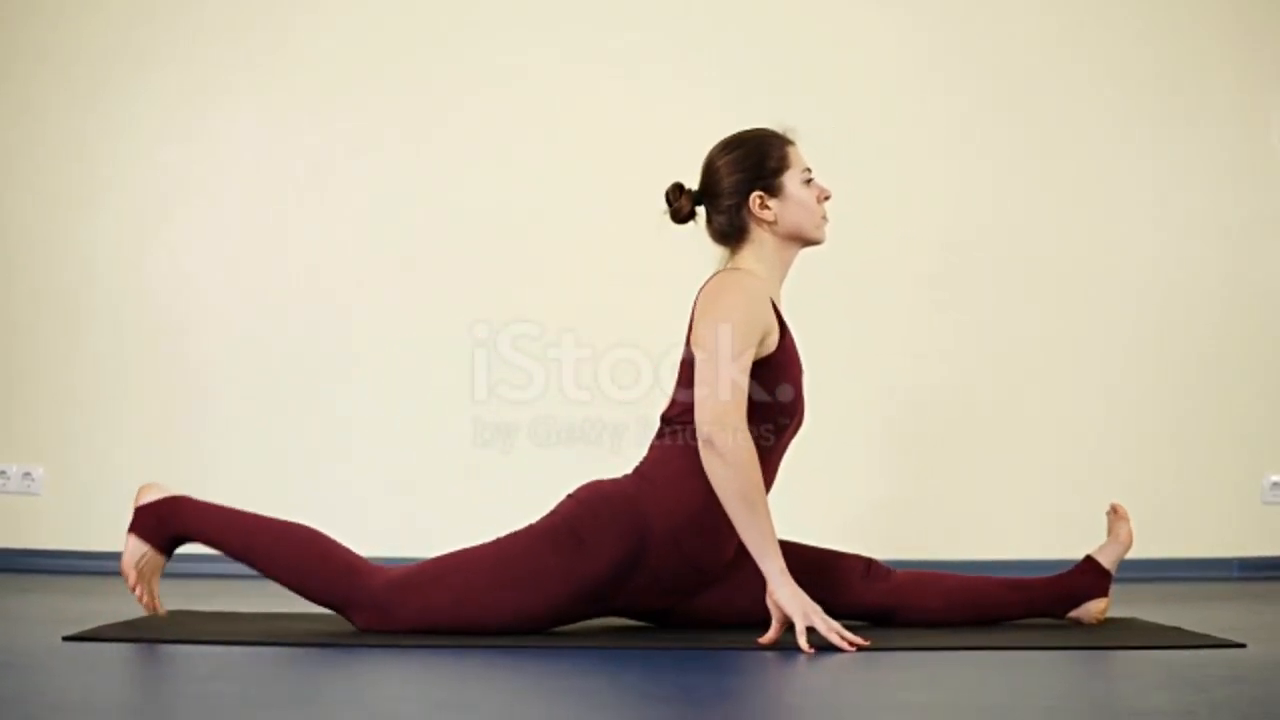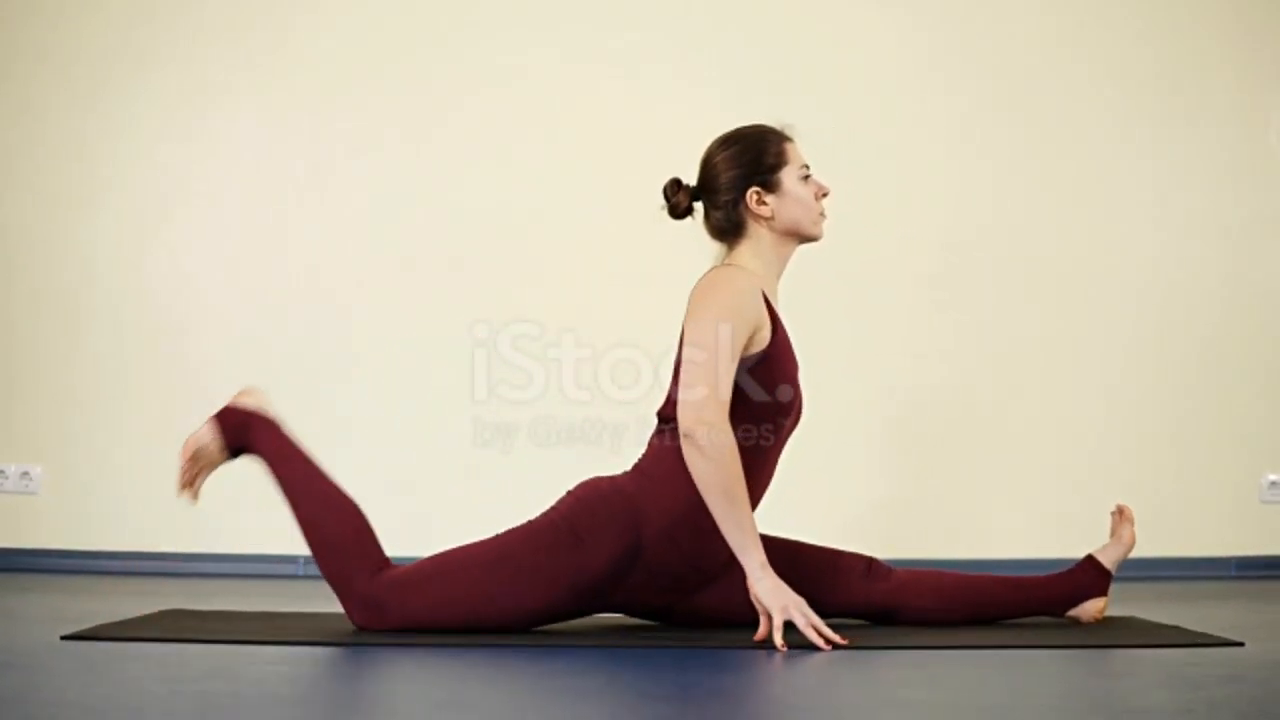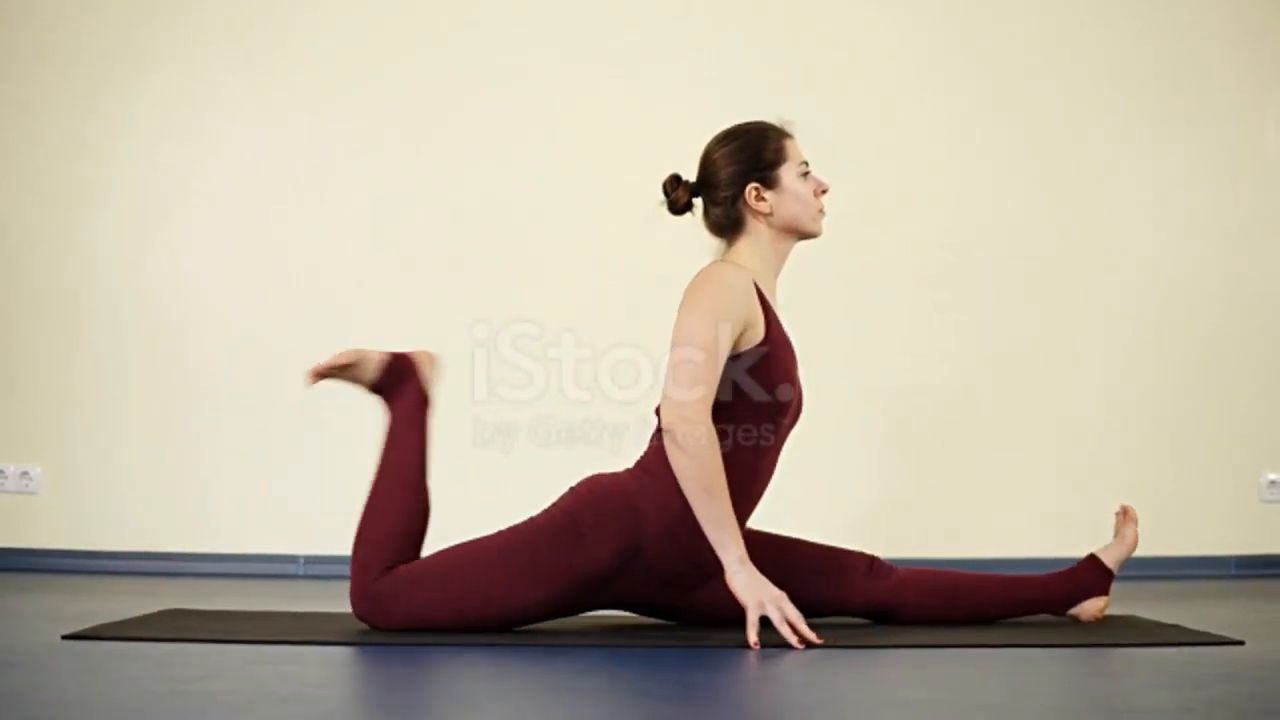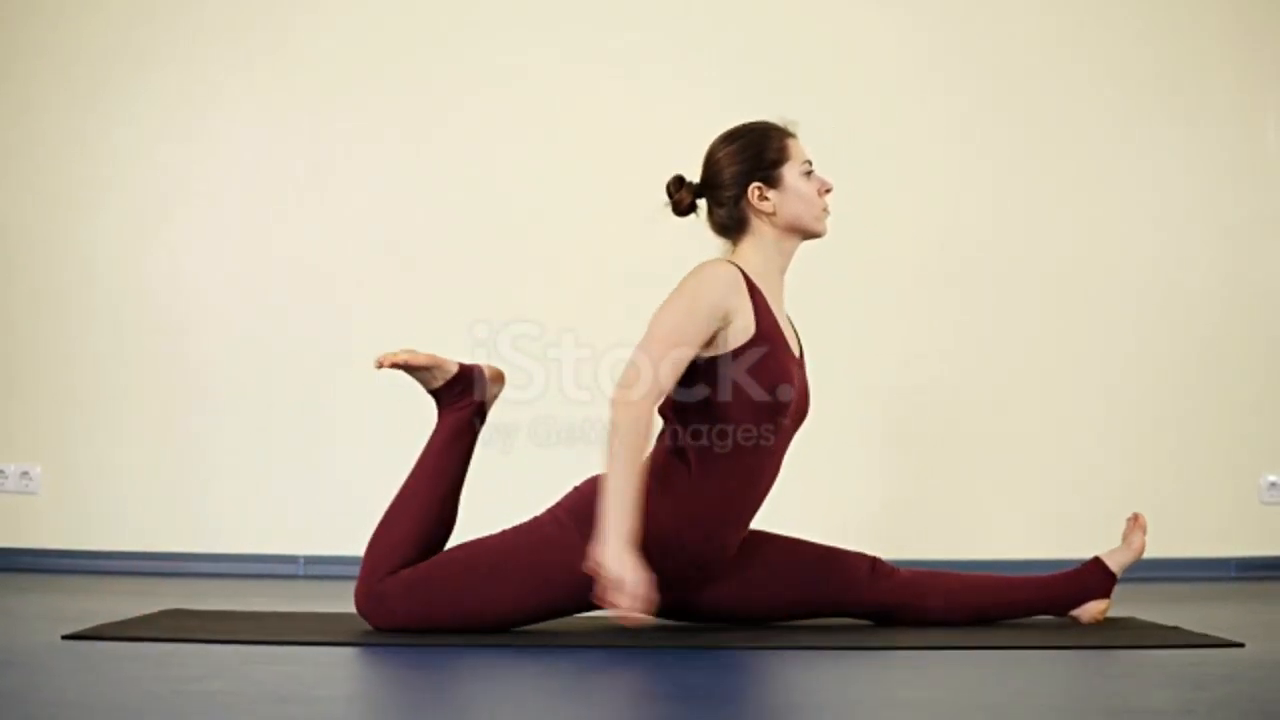
dt=0.2s
person 1, frame 1
left shoulder: (751, 301)
right shoulder: (739, 291)
right elbow: (718, 430)
left wrist: (766, 574)
right wrist: (778, 577)
left hip: (677, 570)
right hip: (618, 543)
left knee: (870, 589)
right knee: (377, 598)
person 1, frame 2
left shoulder: (754, 300)
right shoulder: (732, 289)
right elbow: (702, 425)
left wrist: (755, 568)
right wrist: (762, 573)
left hip: (678, 565)
right hip: (614, 542)
left knee: (869, 586)
right knee: (378, 597)
person 1, frame 3
left shoulder: (759, 301)
right shoulder: (724, 286)
right elbow: (686, 422)
left wrist: (739, 562)
right wrist: (739, 570)
left hip: (671, 562)
right hip: (613, 536)
left knee: (871, 586)
right knee: (382, 595)
person 1, frame 4
left shoulder: (775, 316)
right shoulder: (719, 286)
right elbow: (635, 399)
right wrist: (616, 538)
left hip: (700, 562)
right hip: (617, 536)
left knee: (879, 588)
right knee: (385, 599)
